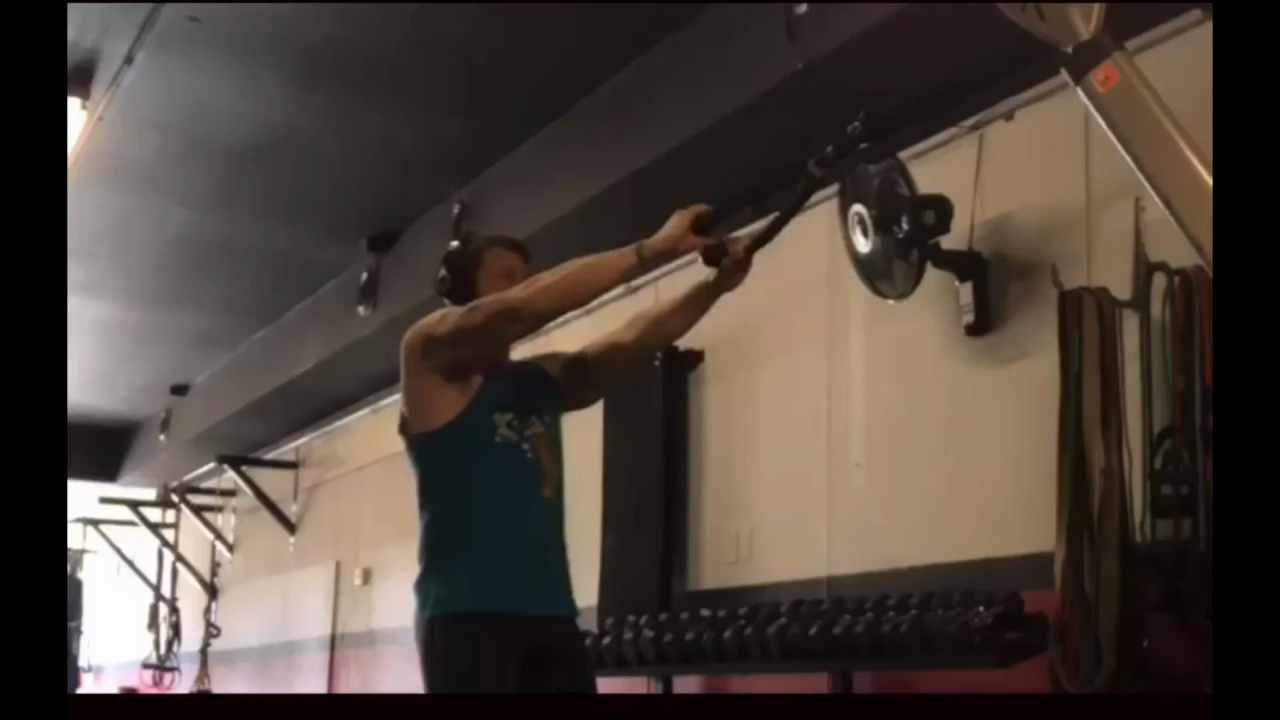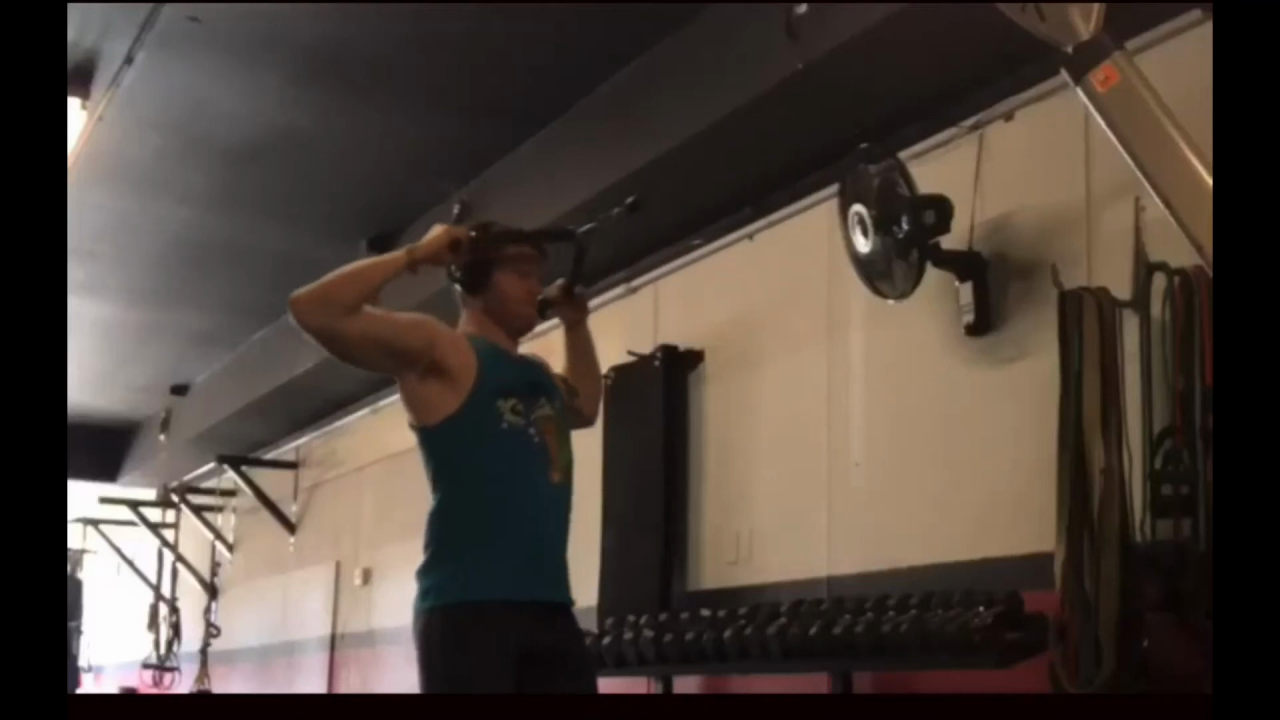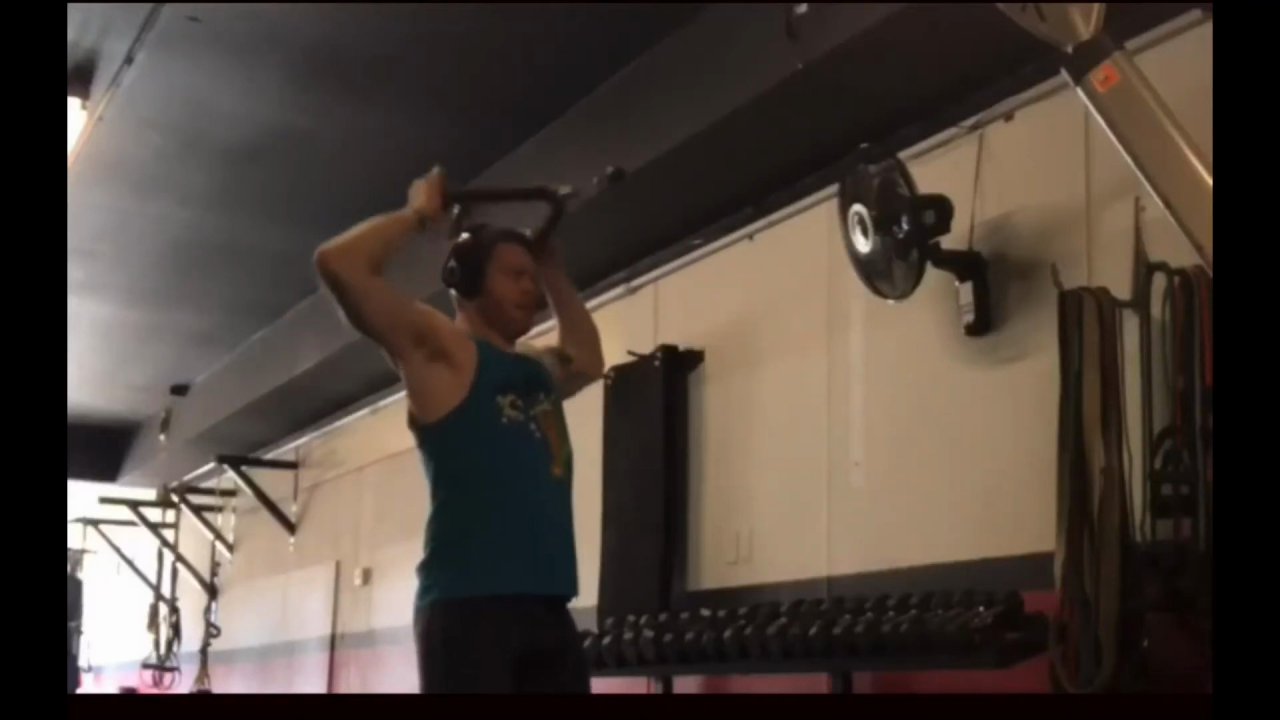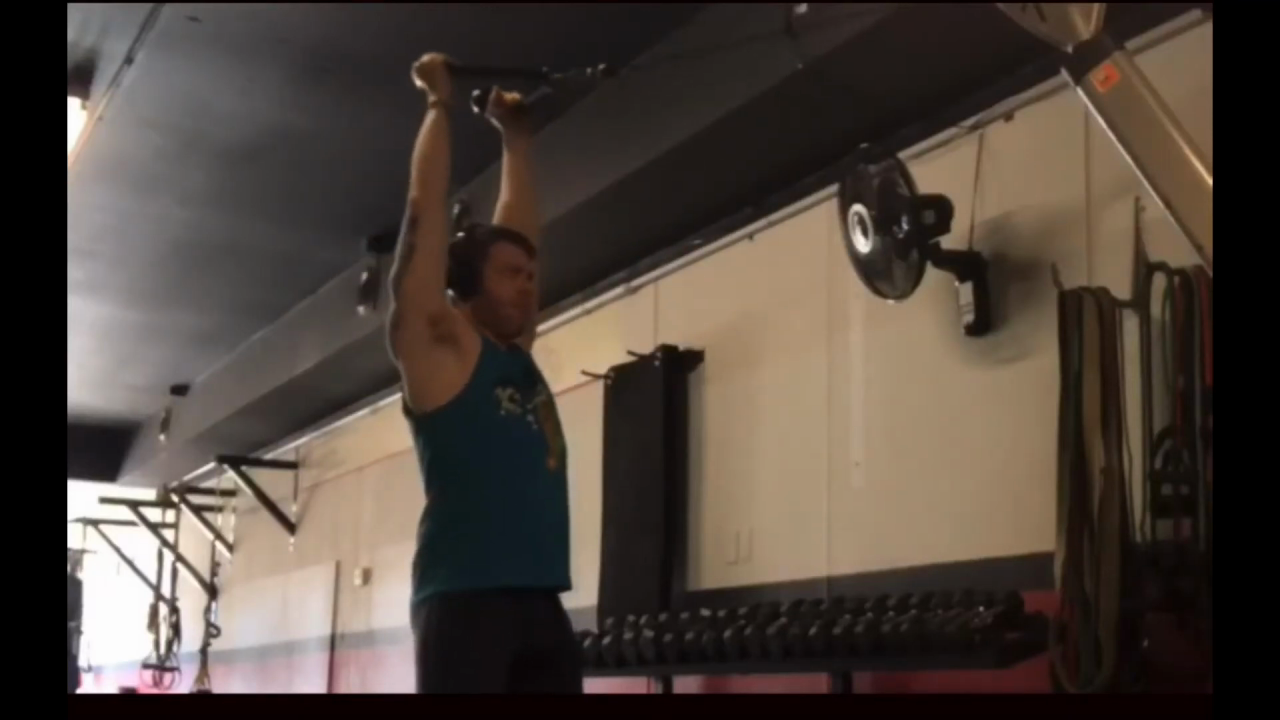
dt=1s
person 1, frame 1
left shoulder: (542, 380)
right shoulder: (434, 352)
left elbow: (635, 340)
right elbow: (523, 308)
left wrist: (718, 283)
right wrist: (650, 250)
left hip: (549, 613)
right hip: (466, 613)
person 1, frame 2
left shoulder: (536, 374)
right shoulder: (438, 350)
left elbow: (585, 406)
right elbow: (313, 309)
left wrist: (576, 323)
right wrist: (417, 254)
left hip: (548, 608)
right hip: (469, 605)
person 1, frame 3
left shoulder: (536, 370)
right shoulder: (437, 349)
left elbow: (589, 357)
right elbow: (339, 263)
left wrist: (550, 269)
right wrist: (419, 214)
left hip: (546, 606)
right hip: (467, 603)
person 1, frame 4
left shoulder: (516, 351)
right shoulder: (435, 342)
left elbow: (517, 229)
right elbow: (425, 208)
left wrist: (513, 134)
right wrist: (439, 104)
left hip: (539, 603)
right hip: (464, 600)
